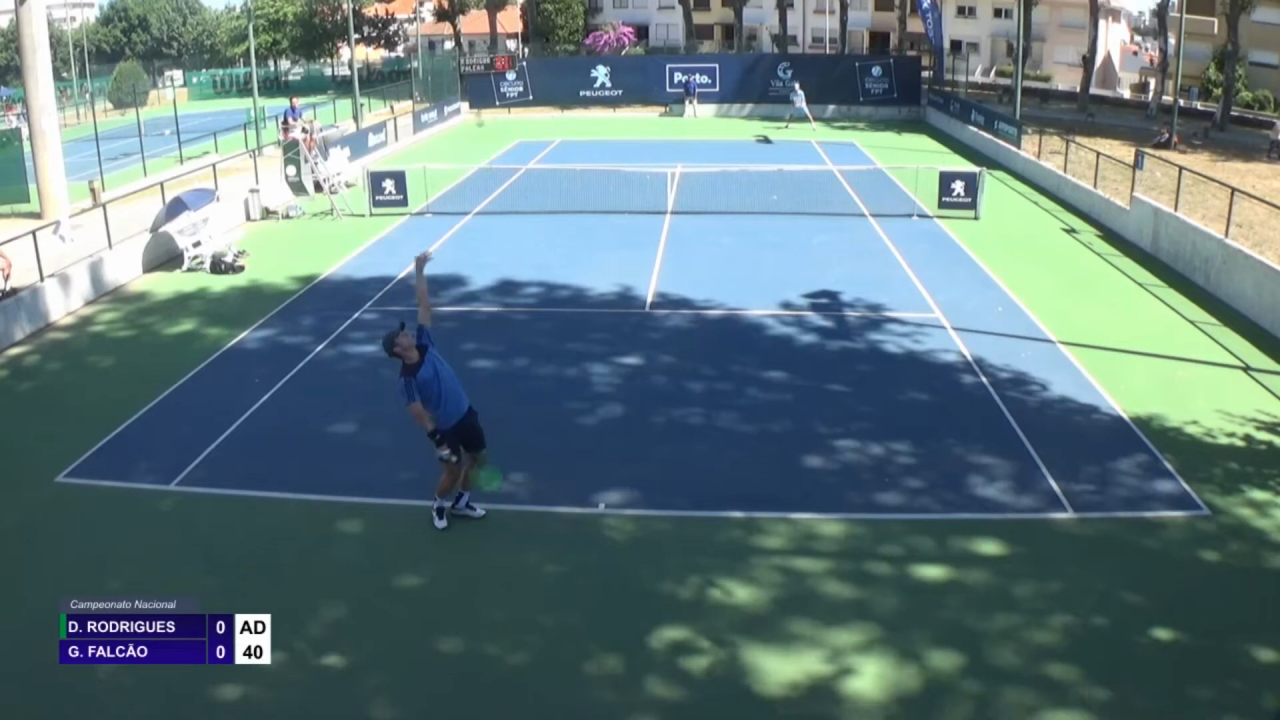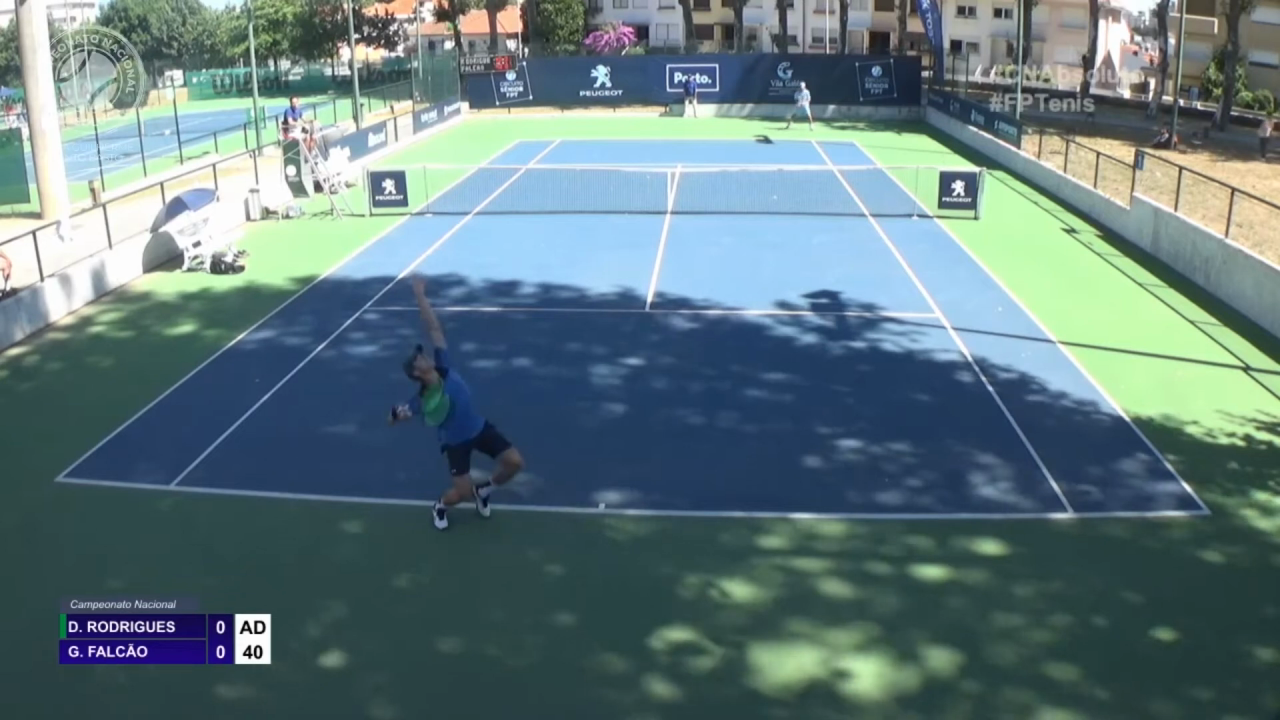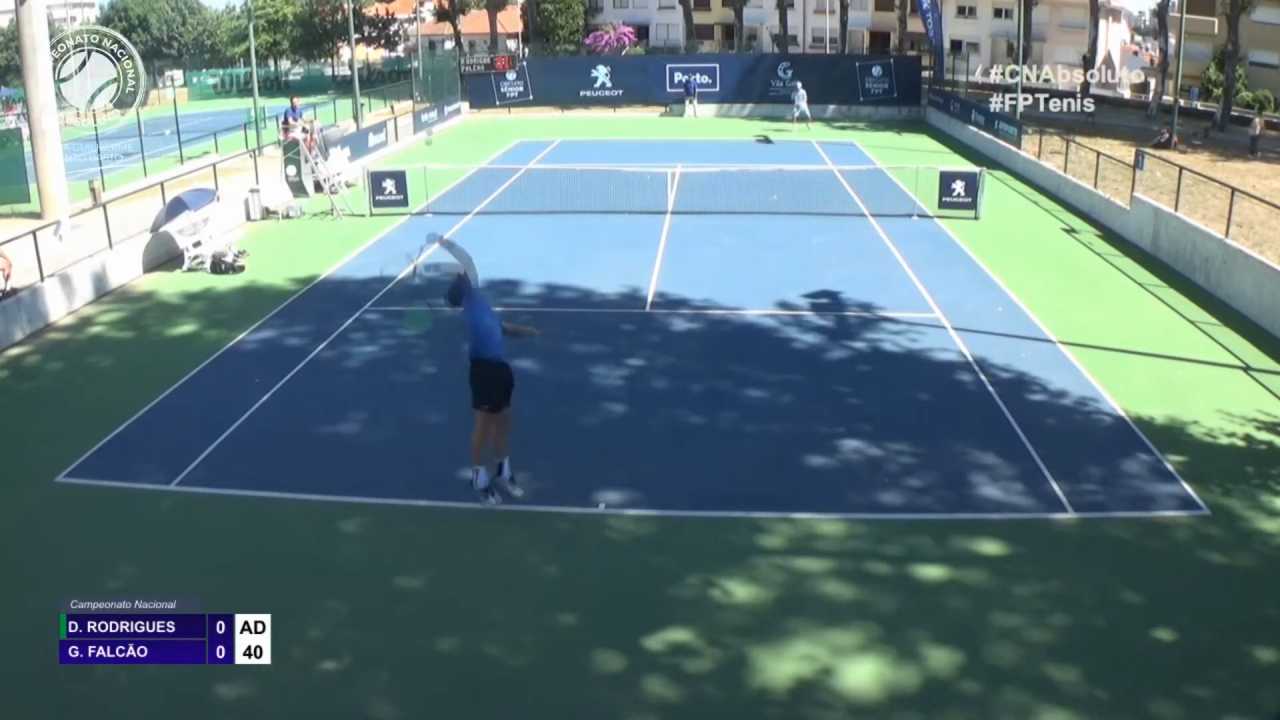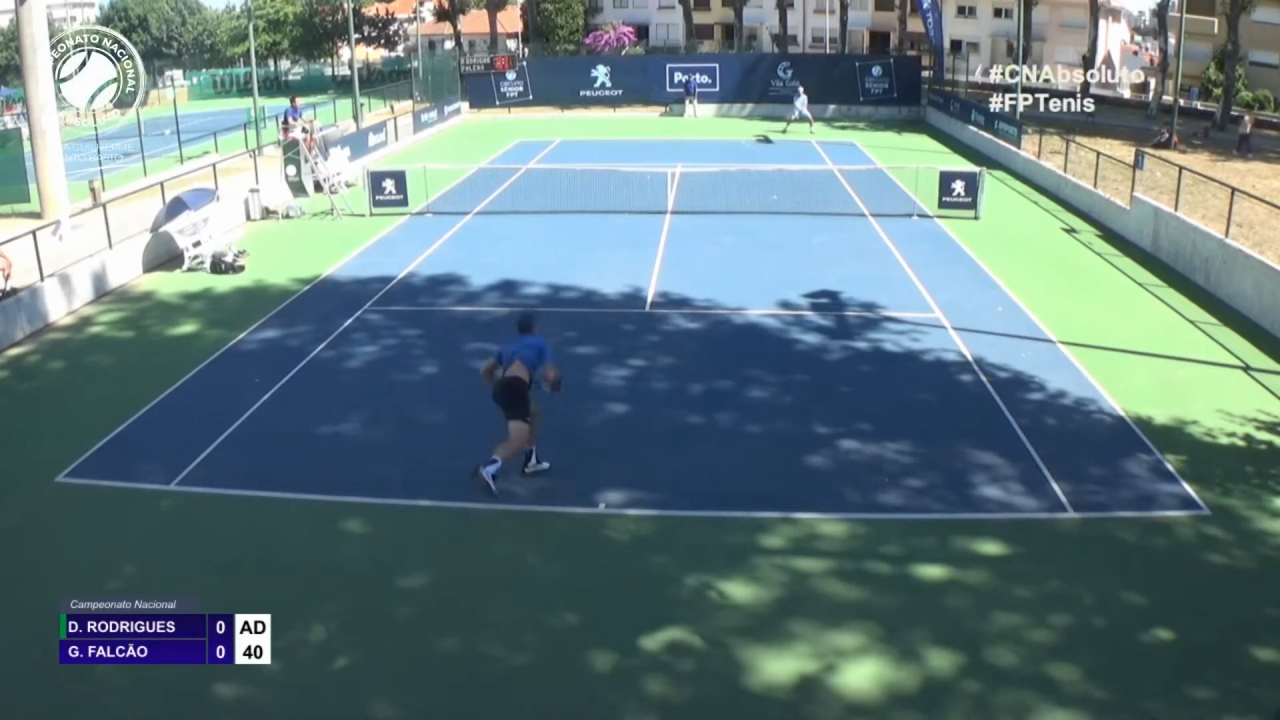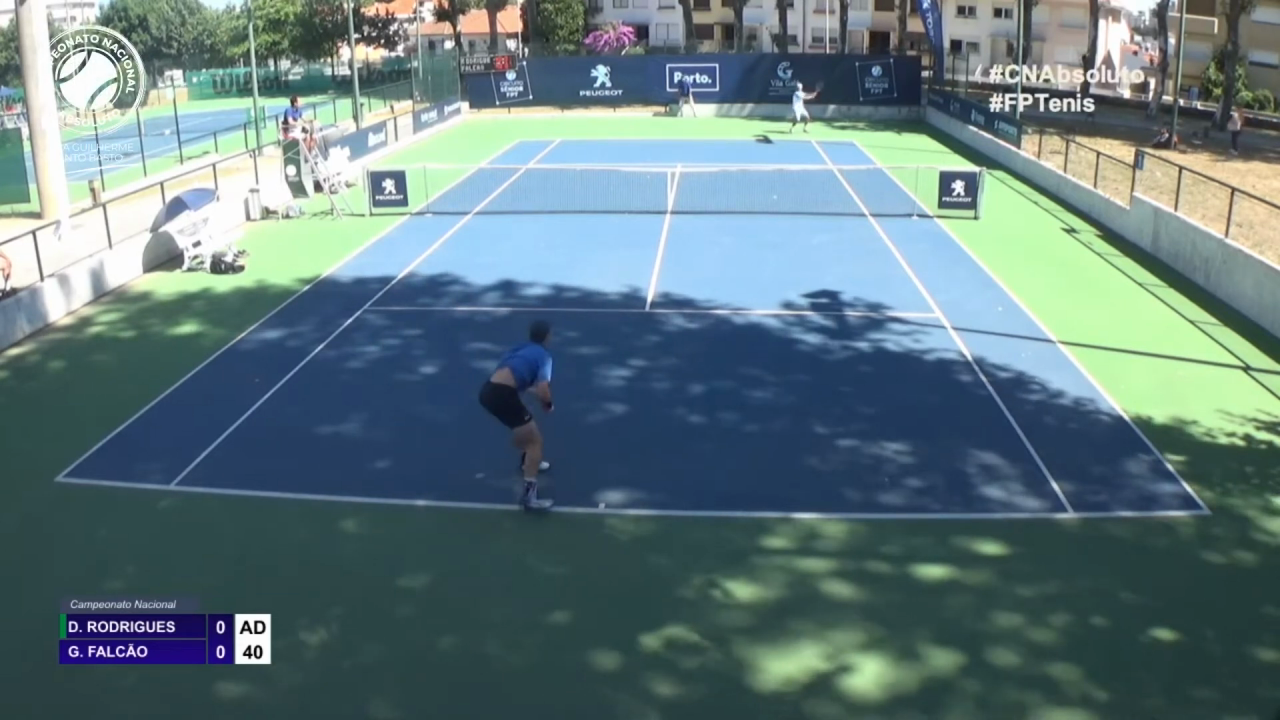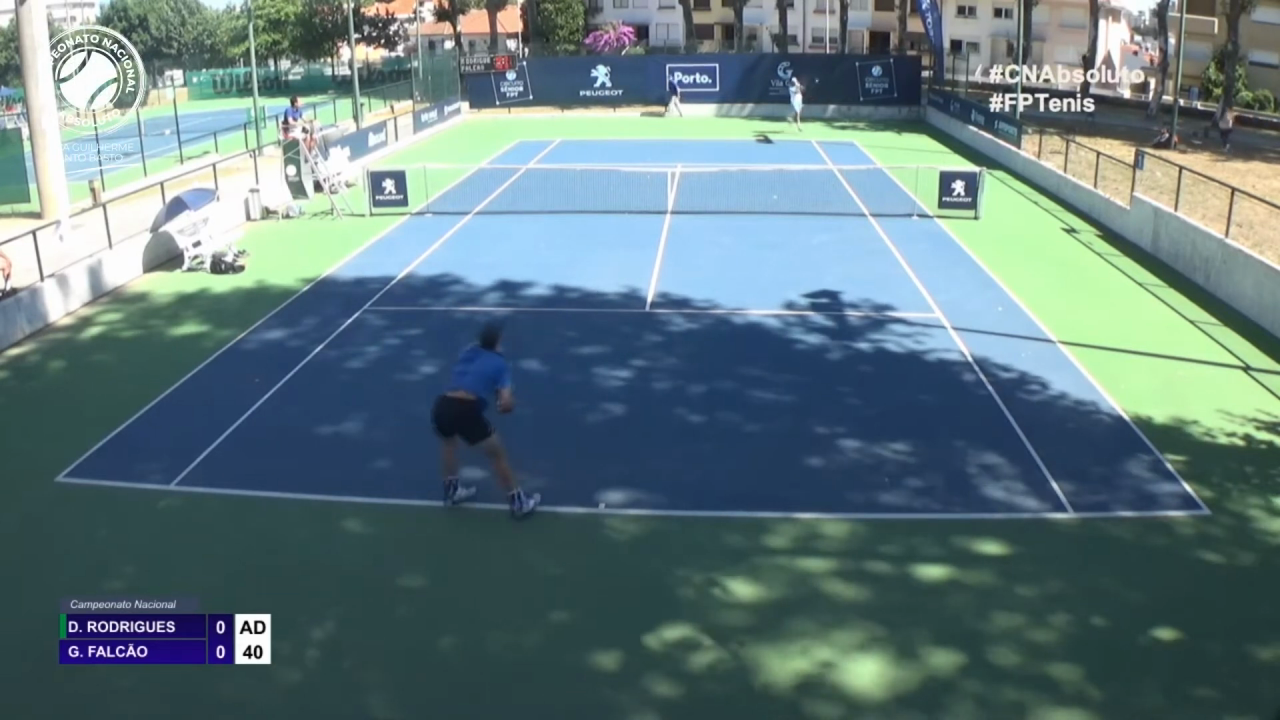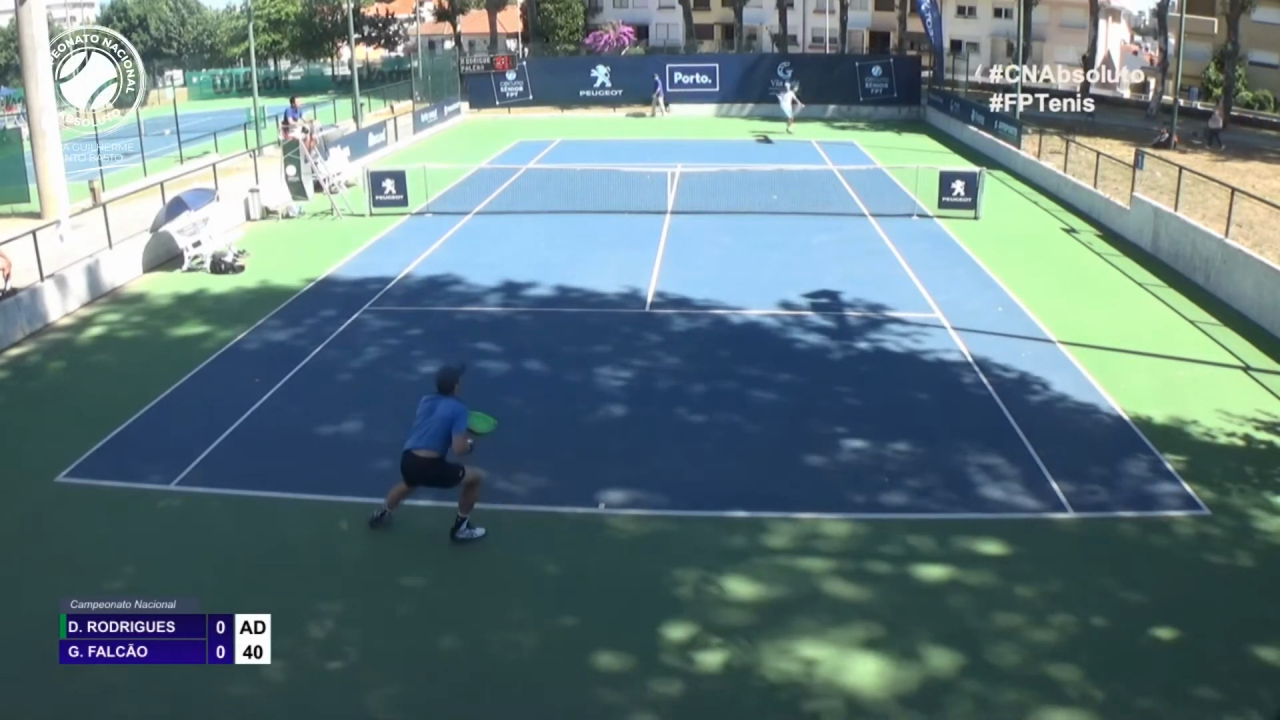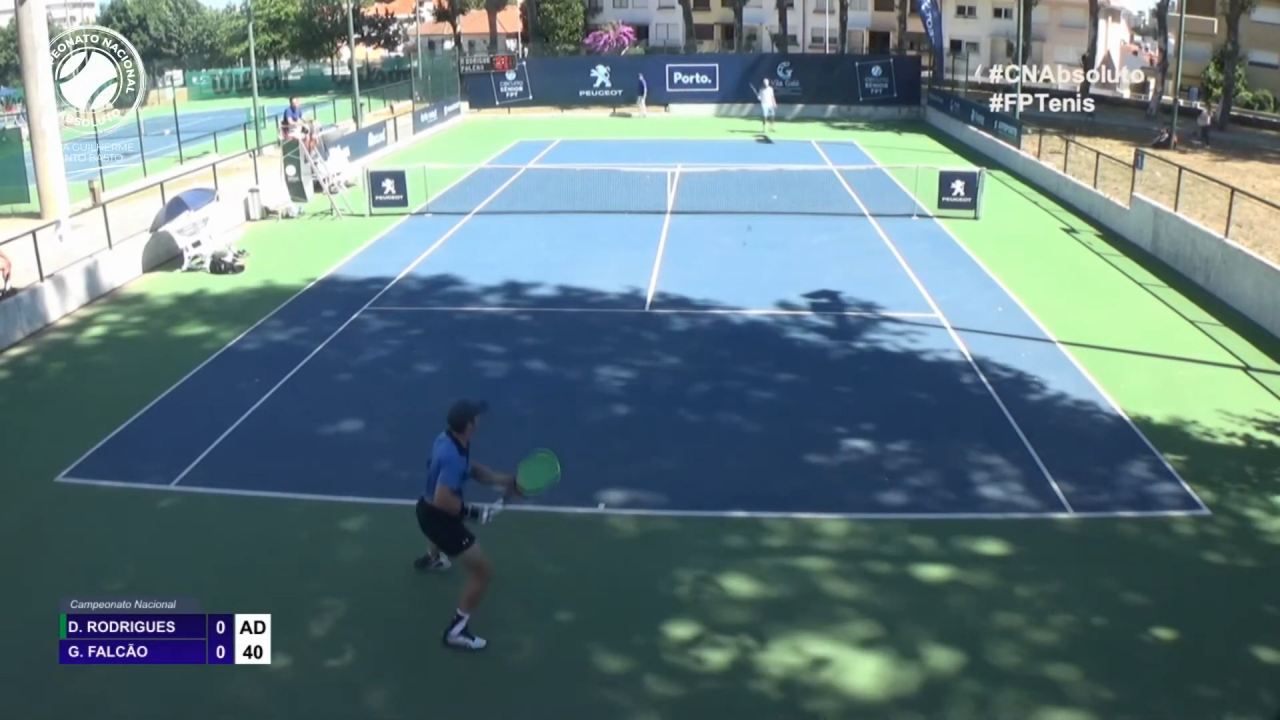
dt=0.4s
person 1, frame 1
left shoulder: (424, 345)
right shoulder: (407, 378)
left elbow: (424, 306)
right elbow: (418, 413)
left wrist: (419, 272)
right wrist: (438, 440)
left hip: (466, 413)
right hip: (445, 428)
left knee: (478, 460)
right knee: (453, 473)
left ankle: (461, 503)
right ankle: (439, 505)
person 1, frame 2
left shoulder: (443, 366)
right shoulder: (422, 399)
left elbow: (433, 327)
right elbow: (396, 418)
left wrist: (420, 295)
right wrist: (398, 413)
left hip: (480, 427)
right hip: (455, 442)
left knee: (515, 463)
right knee: (462, 491)
left ankle: (483, 489)
right ankle: (441, 506)
person 1, frame 3
left shoulder: (481, 307)
right shoulder: (471, 301)
left elbow: (505, 329)
left wrist: (525, 331)
left hip: (498, 368)
right hip: (485, 369)
left knee: (503, 422)
right knee: (484, 425)
left ankle: (503, 474)
right ankle: (481, 480)
person 1, frame 4
left shoulder: (509, 346)
right shoulder: (541, 344)
left elbow: (486, 371)
right elbow: (550, 377)
right wrist: (556, 385)
left hip: (503, 388)
right hip: (514, 388)
left knee: (533, 413)
right knee: (517, 441)
left ankle: (530, 460)
right ankle: (488, 469)
person 1, frame 5
left shoulder: (520, 349)
right shoulder: (543, 356)
right elbow: (543, 392)
left wrist: (531, 387)
right wrist: (549, 404)
left hip: (488, 390)
right hip: (502, 395)
left knee: (526, 421)
right knee: (535, 442)
left ankle: (527, 462)
right ankle: (529, 496)
person 1, frame 6
left shoulder: (468, 352)
right shoulder: (500, 363)
right elbow: (507, 403)
right wrist: (507, 404)
left hip: (442, 407)
right hip: (466, 410)
left knee: (449, 442)
right knee: (498, 454)
left ankle: (452, 490)
right ankle: (518, 502)
person 1, frame 7
left shoulder: (426, 402)
right shoulder: (459, 409)
right elbow: (458, 449)
left wrist: (460, 433)
right wrist: (469, 445)
left hip: (408, 461)
right hip: (431, 468)
left knee: (409, 484)
right knee: (476, 479)
left ankle: (382, 515)
right ankle: (461, 527)
person 1, frame 8
left shoulder: (448, 439)
right shoulder: (453, 456)
left elbow: (472, 469)
right elbow: (441, 500)
left wrist: (504, 480)
right wrist: (471, 512)
left hip: (428, 510)
right hip: (437, 516)
left knee: (456, 528)
right knee: (483, 572)
left ankle: (431, 559)
right ankle: (457, 629)
